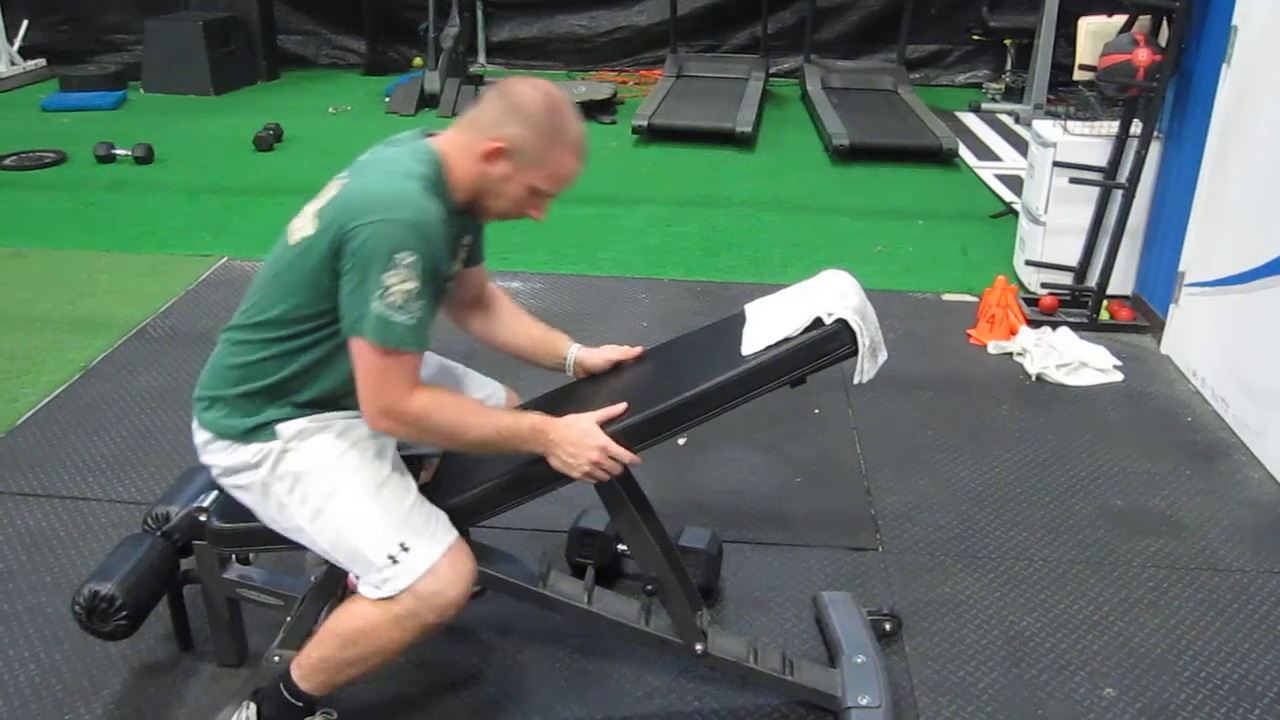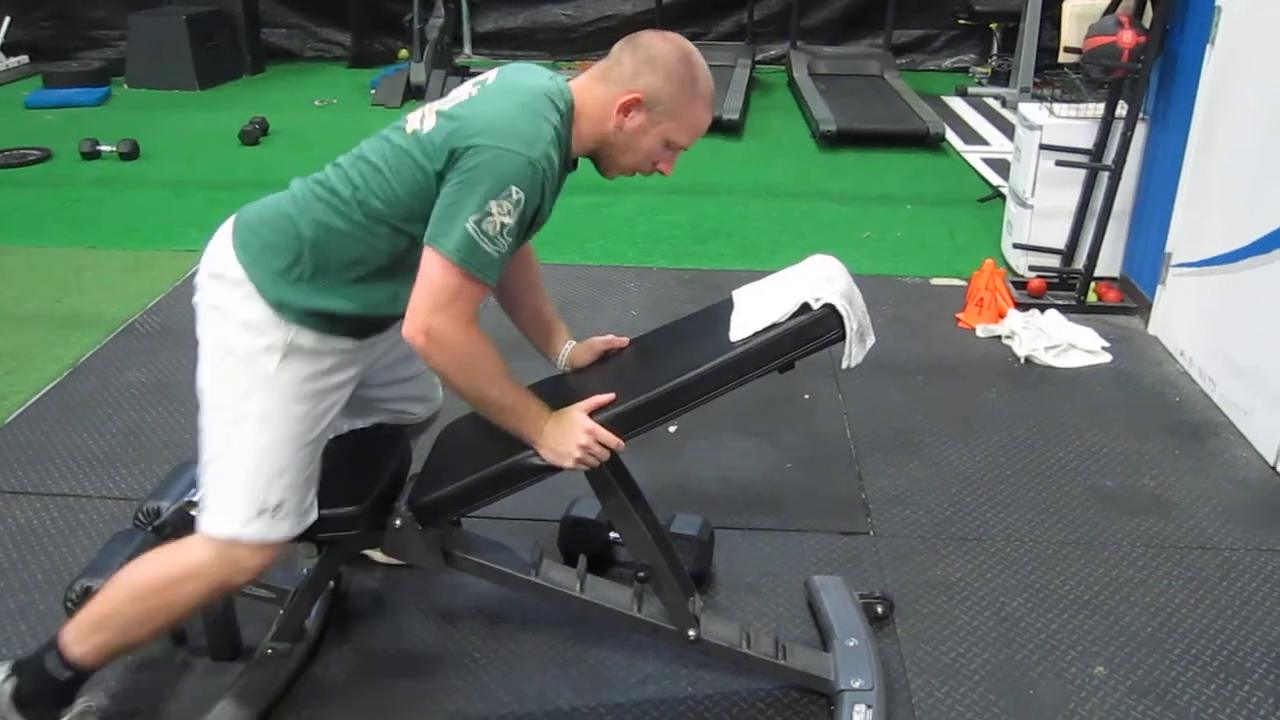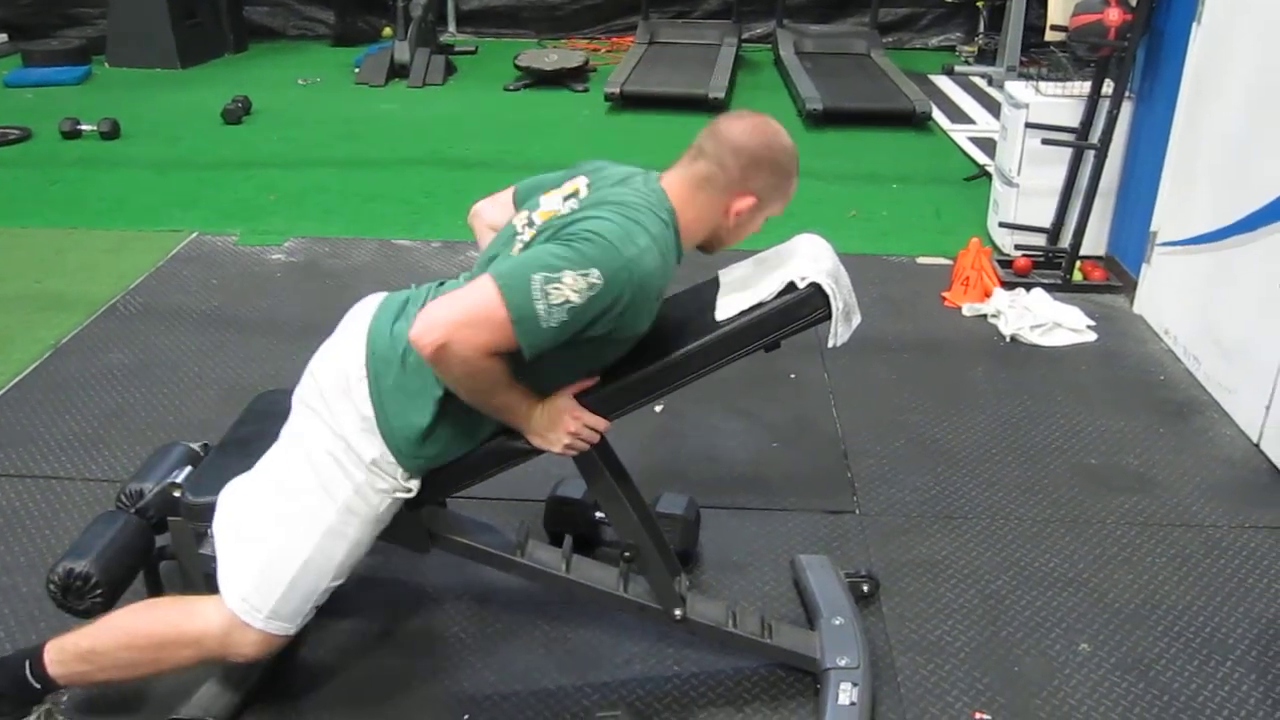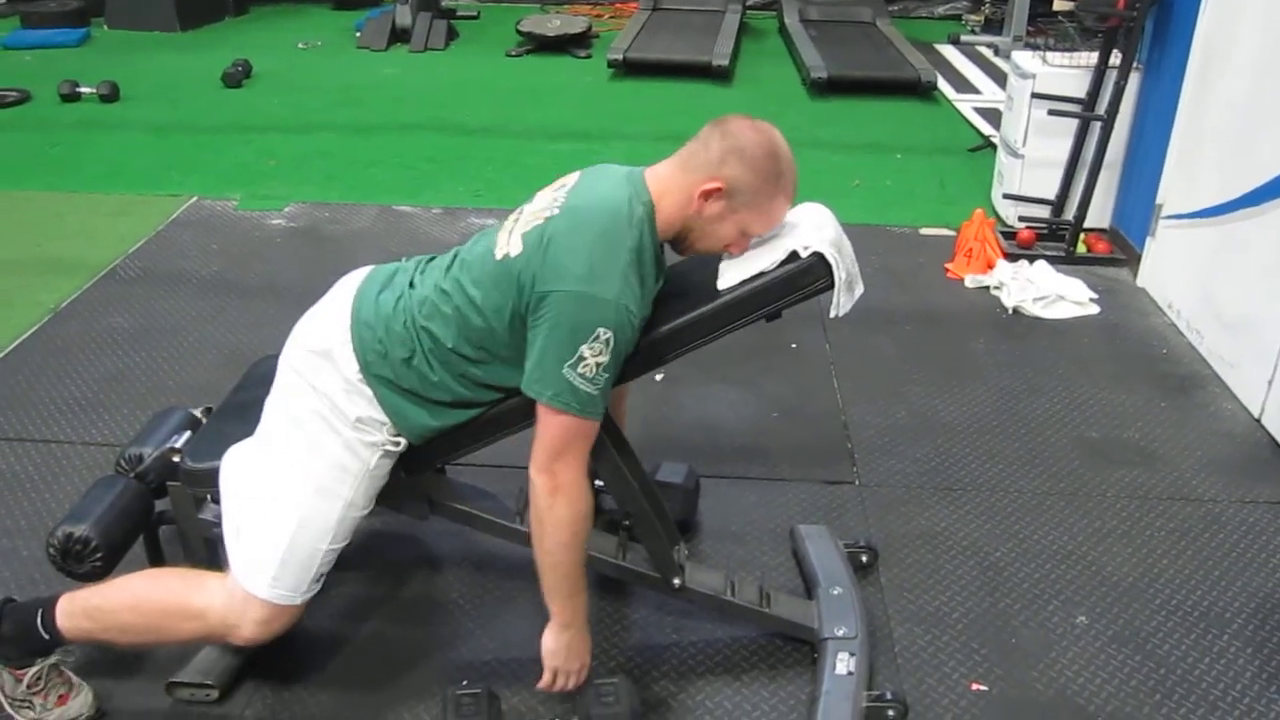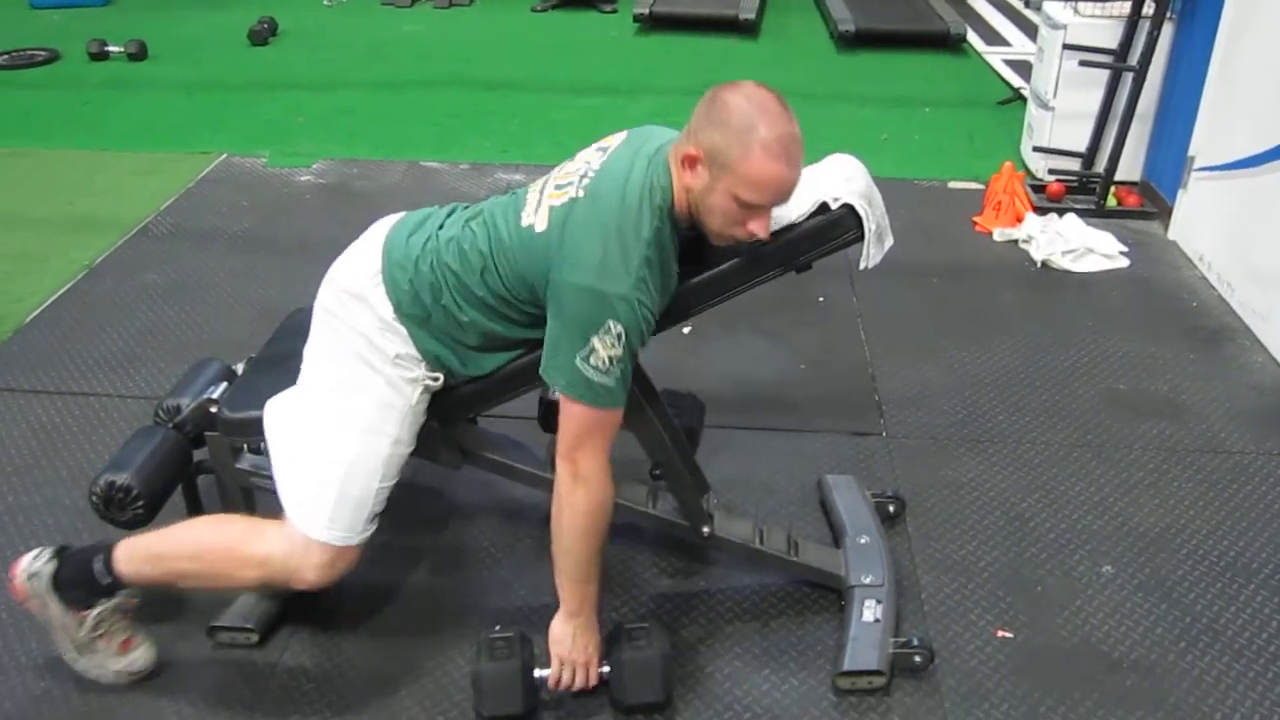
dt=1s
person 1, frame 1
left shoulder: (440, 170)
right shoulder: (396, 216)
left elbow: (474, 301)
right elbow: (391, 407)
left wrist: (574, 355)
right wrist: (546, 436)
right hip: (269, 428)
left knee: (498, 410)
right knee: (440, 584)
left ankle: (382, 557)
person 1, frame 2
left shoulder: (541, 94)
right shoulder: (515, 144)
left elbow: (505, 247)
right elbow: (434, 325)
left wrist: (564, 350)
right wrist: (542, 427)
right hip: (270, 306)
left knee: (415, 408)
right knee: (243, 546)
person 1, frame 3
left shoulder: (618, 180)
right shoulder: (632, 258)
left elbow: (487, 213)
right elbow: (445, 337)
right wrist: (532, 416)
left hip: (382, 335)
right hip: (380, 415)
right knee: (248, 628)
person 1, frame 4
left shoulder: (618, 184)
right shoulder: (597, 288)
left elbow: (603, 362)
right elbow: (555, 476)
right wrist: (567, 626)
left hip: (379, 307)
right hip: (359, 383)
right knee: (256, 611)
person 1, frame 5
left shoulder: (661, 147)
right shoulder: (610, 276)
right elbow: (582, 467)
left wrist: (618, 385)
right wrist: (577, 617)
left hip: (413, 251)
right hip: (390, 319)
right knee: (315, 555)
right ankle: (80, 577)
